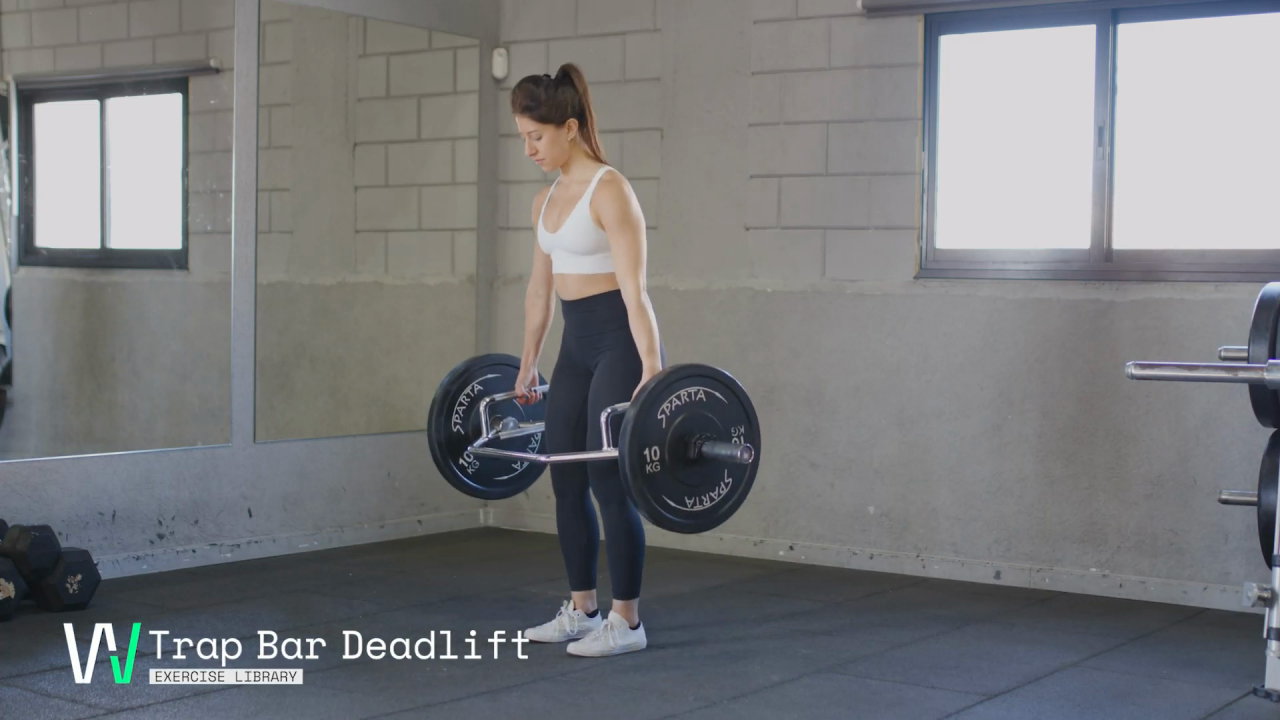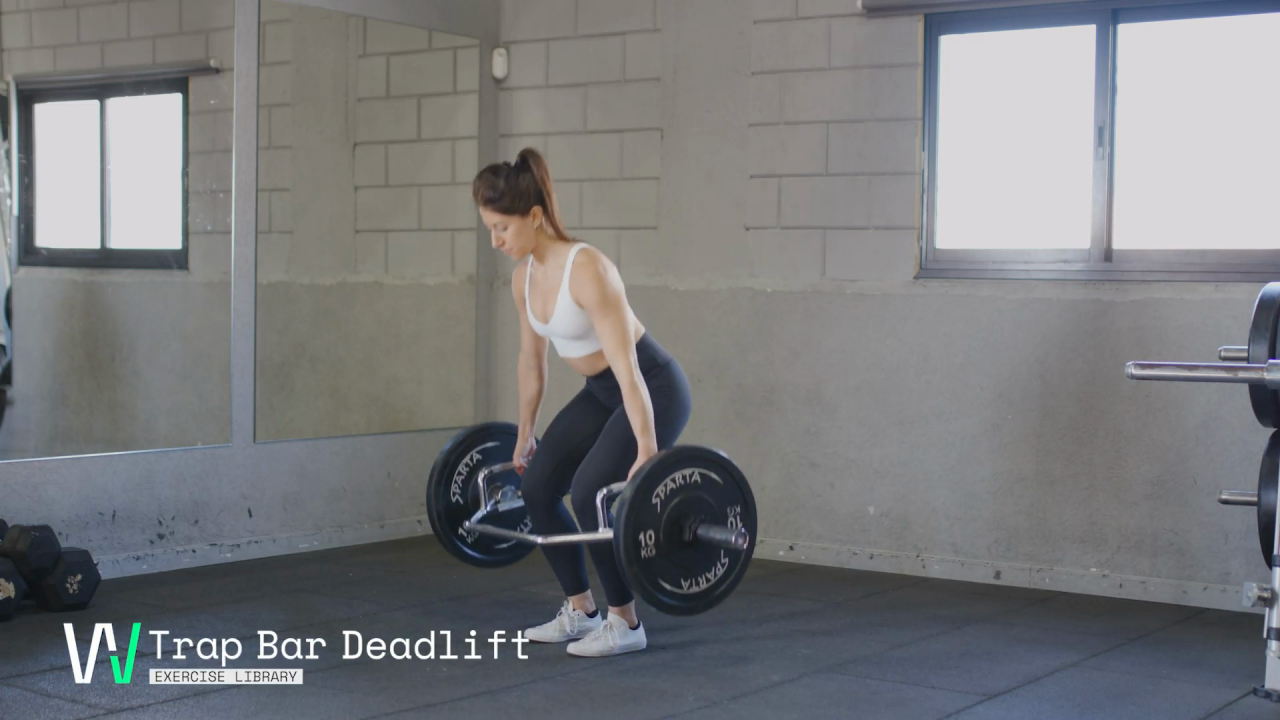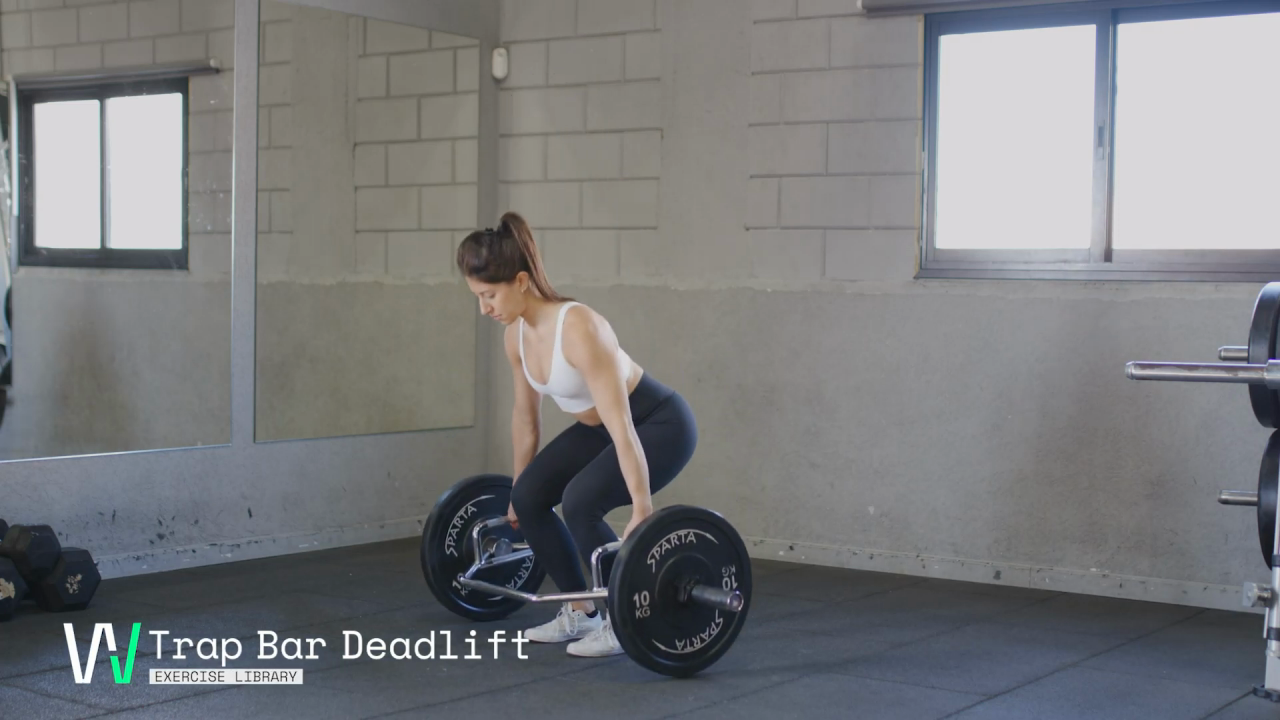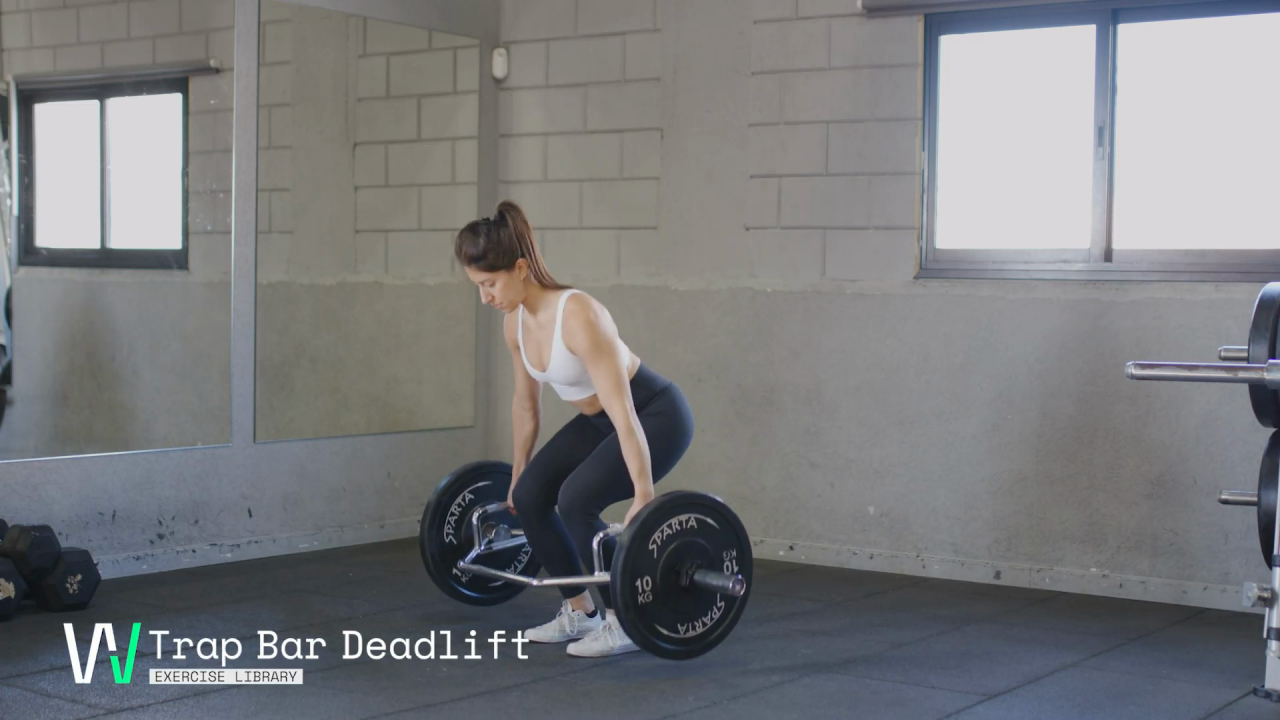
dt=0.4s
person 1, frame 1
left shoulder: (610, 190)
right shoulder: (548, 198)
left elbow: (634, 288)
right elbow: (540, 288)
left wrist: (652, 374)
right wrist: (527, 365)
left hip: (621, 343)
right hip: (577, 348)
left knee: (609, 479)
right knee: (566, 478)
left ankle: (626, 622)
right ankle: (582, 611)
person 1, frame 2
left shoulder: (587, 270)
right shoulder: (524, 276)
left elbow: (628, 369)
right elbow: (531, 360)
left wrist: (647, 453)
right wrist: (524, 436)
left hip: (654, 389)
right hip: (601, 393)
left knee: (589, 493)
right knee: (537, 487)
left ankle: (626, 622)
right ankle: (580, 610)
person 1, frame 3
left shoulder: (580, 330)
right shoulder: (516, 334)
left elbow: (623, 430)
right elbow: (525, 416)
left wrist: (642, 512)
right wrist: (514, 494)
left hip: (660, 425)
right hip: (600, 429)
left knee: (580, 503)
right knee: (528, 498)
right ankle: (580, 610)
person 1, frame 4
left shoulder: (580, 317)
right shoulder: (516, 322)
left elbow: (625, 415)
right elbow: (525, 404)
left wrist: (644, 502)
right wrist: (516, 477)
left hip: (655, 416)
right hip: (598, 420)
left knee: (576, 500)
right knee: (529, 500)
left ankle: (622, 623)
right ankle: (579, 611)
